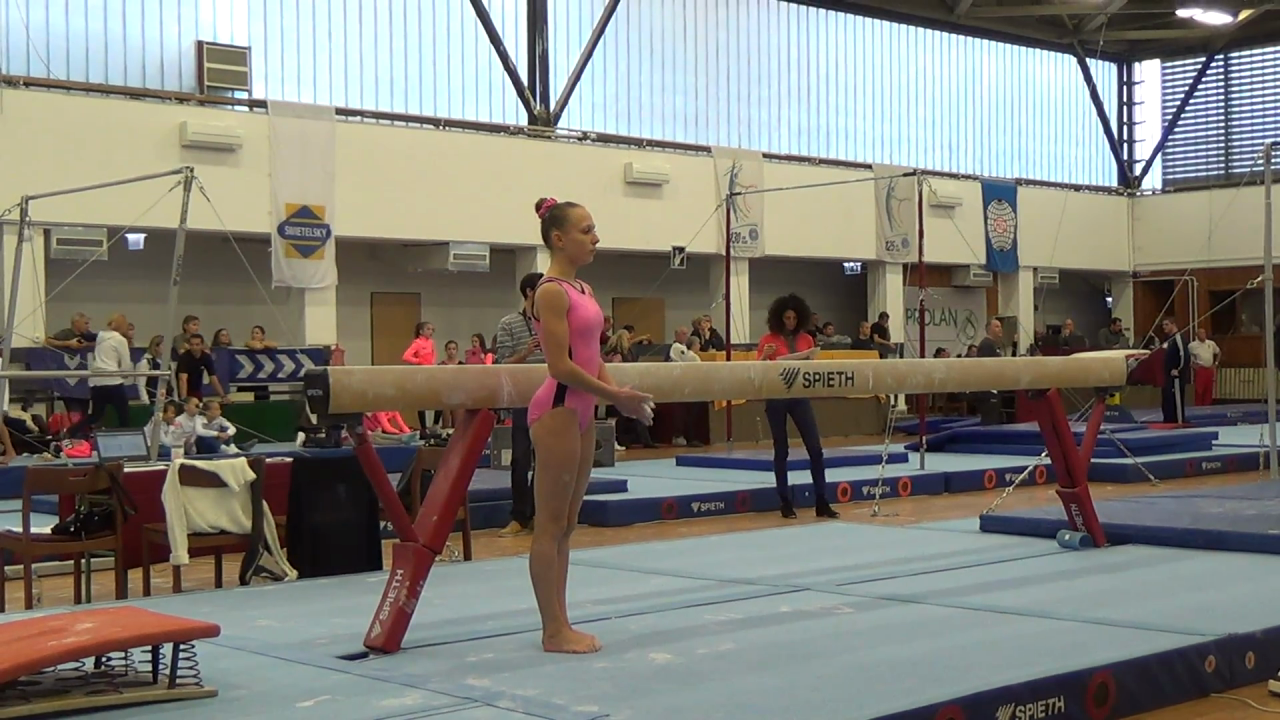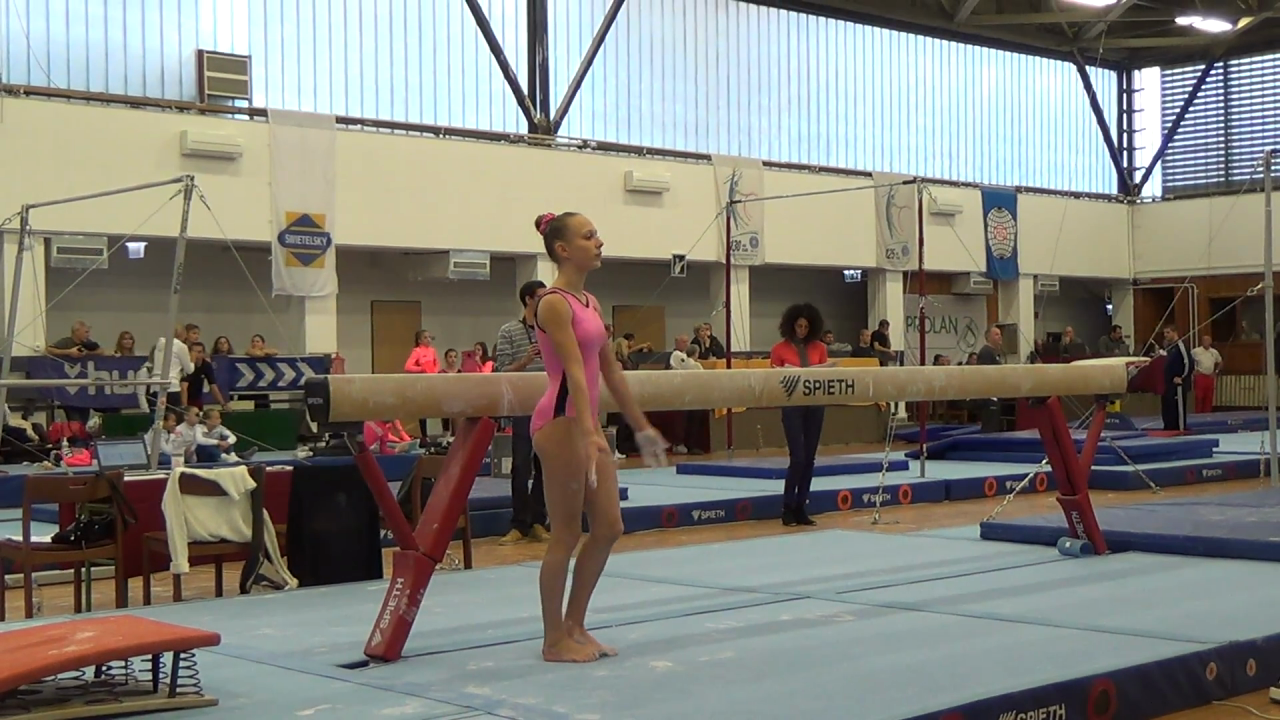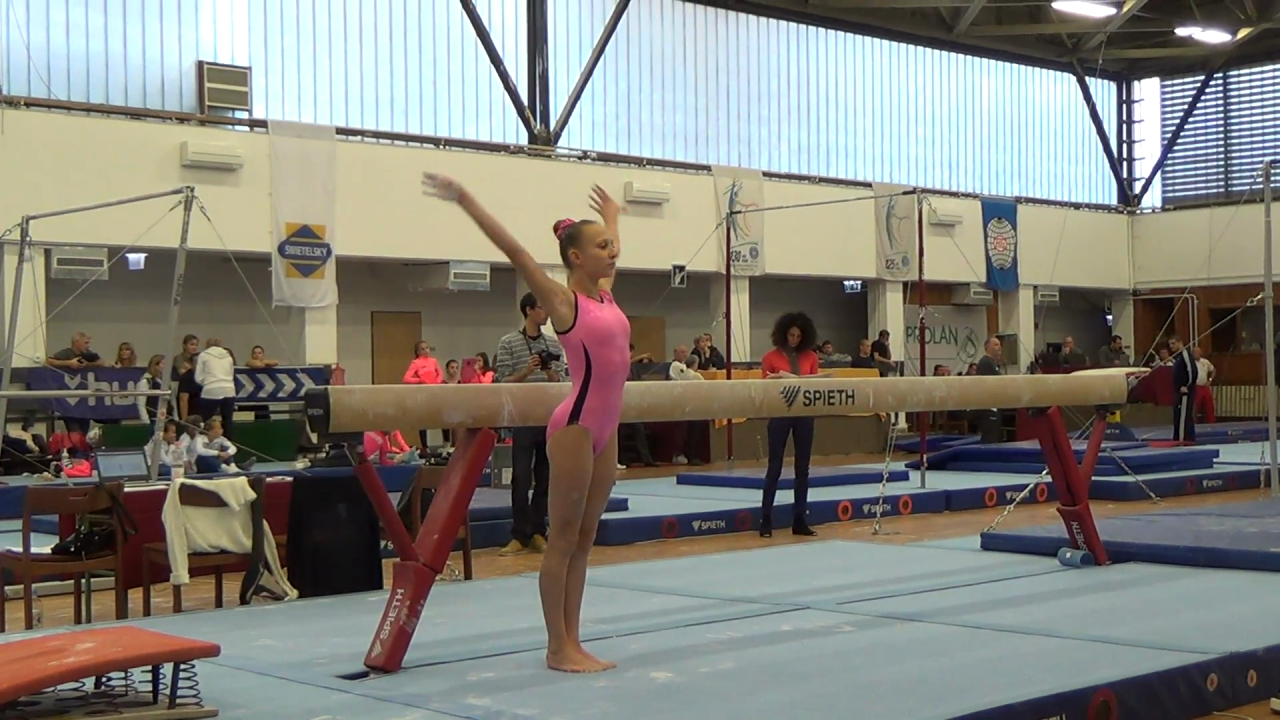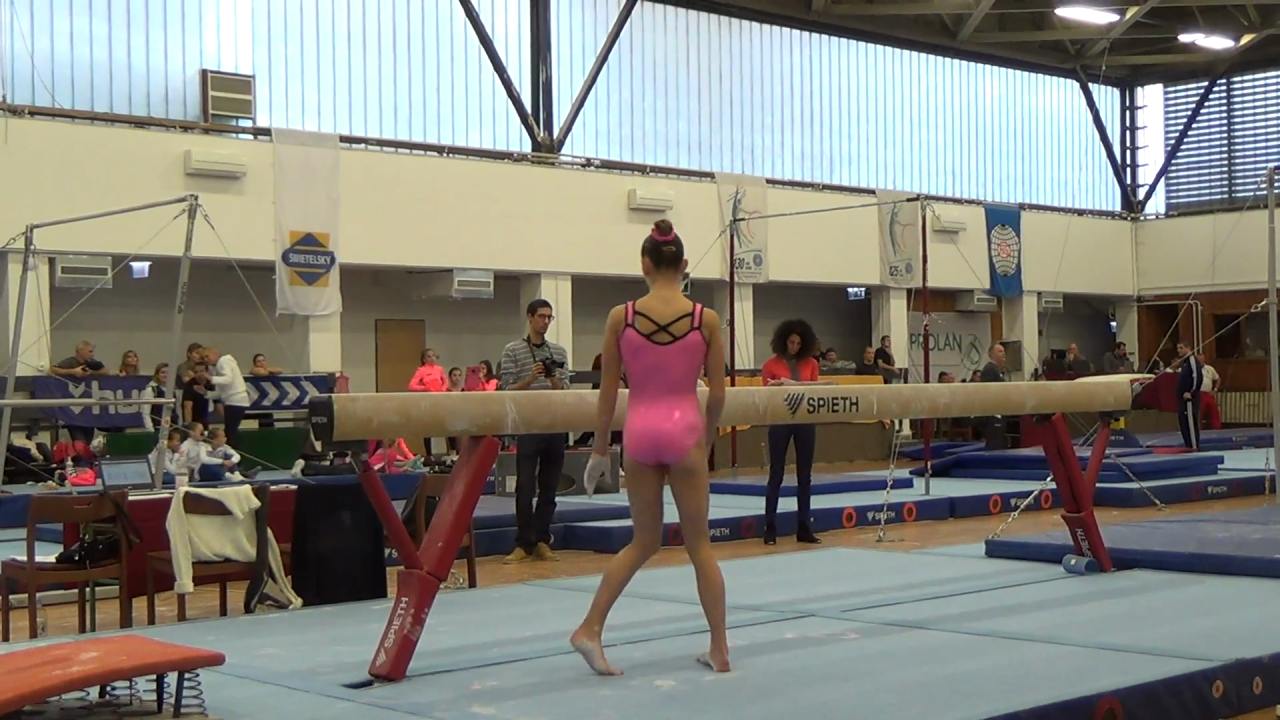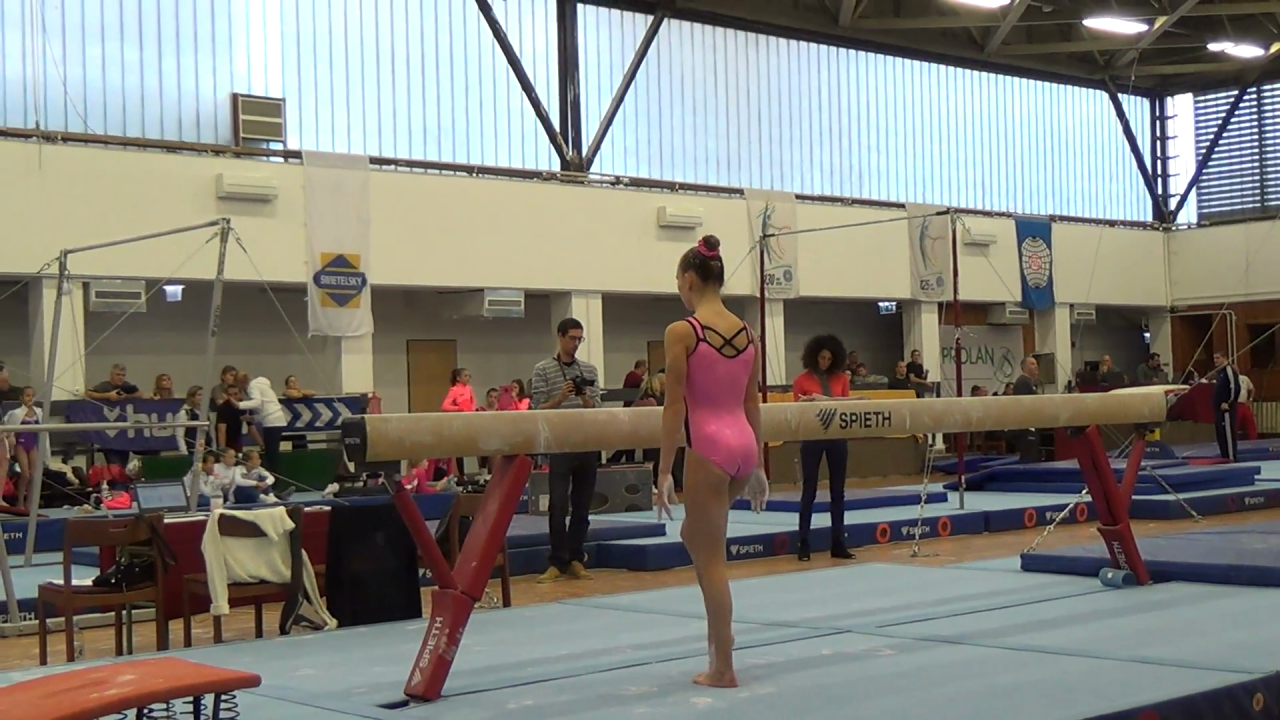
dt=1s
person 1, frame 1
left shoulder: (582, 289)
right shoulder: (552, 291)
right elbow: (560, 366)
left wrist: (620, 395)
right wrist: (615, 396)
left hip: (581, 414)
right hip: (557, 413)
left knee: (567, 526)
right knee: (550, 526)
left ankle: (563, 624)
right ankle: (553, 631)
person 1, frame 2
left shoulder: (592, 304)
right shoulder: (554, 303)
left elbow: (611, 370)
right elbow: (574, 371)
left wrist: (641, 426)
right wrist: (591, 438)
left hip: (585, 423)
right hip: (559, 422)
left knee: (609, 530)
right knee: (566, 535)
left ankle: (574, 626)
right ankle: (555, 637)
person 1, frame 3
left shoulder: (605, 294)
right shoulder: (564, 300)
left elbow: (605, 249)
right elbow: (514, 251)
left wrist: (611, 211)
right wrist: (465, 200)
left hip: (605, 431)
right hip: (576, 427)
left knee: (584, 538)
right knee: (564, 537)
left ankle: (571, 641)
right ankle: (560, 645)
person 1, frame 4
left shoulder: (621, 317)
right shoulder: (706, 319)
left elbow: (608, 389)
right elbow: (717, 393)
left wrist: (600, 447)
right wrist: (704, 438)
left hip: (640, 432)
right hip: (684, 431)
left knee: (643, 541)
right knee: (699, 545)
left ankle: (590, 628)
right ankle: (718, 649)
person 1, frame 5
left shoulder: (681, 332)
right shoulder: (746, 332)
left elbow: (675, 406)
right elbow: (752, 403)
left wrist: (664, 471)
right wrist: (758, 463)
left hip: (708, 447)
right hip: (743, 443)
left knee: (711, 557)
right knee: (695, 536)
left ankle: (722, 668)
right ankle: (721, 631)
person 2, frame 1
right shoulder: (508, 324)
right elbow: (502, 365)
right wrist: (525, 354)
right knee: (520, 459)
left ankle: (537, 513)
right ankle: (520, 516)
person 2, frame 2
right shoulder: (508, 332)
right elbow: (501, 372)
right wrist: (525, 361)
left knee: (545, 467)
right knee: (521, 469)
left ankle: (537, 522)
right ankle: (520, 525)
person 2, frame 3
left shoulder: (555, 344)
right shoulder: (509, 342)
left elbow: (561, 384)
right elbow: (502, 383)
left wrist: (551, 373)
right wrist: (526, 371)
left knee: (545, 479)
right knee: (521, 480)
left ankle: (538, 532)
right ankle: (520, 535)
person 2, frame 4
left shoulder: (559, 351)
right shoulder: (512, 351)
left elbow: (566, 391)
right elbow: (507, 390)
left wrist: (554, 380)
right wrist: (530, 379)
left knee: (549, 487)
right knee: (525, 488)
left ankle: (542, 541)
right ankle: (524, 543)
person 2, frame 5
left shoulder: (589, 369)
right shoulder: (543, 369)
left elbow: (597, 409)
right elbow: (538, 409)
left wrist: (585, 398)
right wrist: (560, 397)
left knee: (582, 506)
right knee: (558, 506)
left ankle: (576, 560)
right ankle: (558, 562)
person 3, frame 1
left shoulder: (806, 339)
right shoulder: (768, 340)
right wrist: (765, 356)
left hip: (800, 396)
right hip: (776, 397)
left knee: (815, 449)
right knee: (781, 450)
left ankle: (822, 501)
right ankle: (786, 502)
person 3, frame 2
left shoulder: (819, 348)
right shoulder: (779, 349)
left hip: (815, 404)
right hip: (792, 405)
left knee: (809, 459)
right knee: (797, 458)
left ankle: (800, 509)
right ankle: (788, 508)
person 3, frame 3
left shoulder: (811, 357)
right shoulder: (771, 357)
right wrist: (774, 380)
left hip: (804, 414)
right hip: (780, 414)
left knee: (802, 468)
right knee: (774, 467)
left ankle: (799, 520)
right ankle: (766, 520)
person 3, frame 4
left shoulder: (810, 363)
right shoulder: (771, 365)
right wrist: (774, 386)
left hip: (805, 421)
right hip: (780, 421)
left knee: (804, 475)
right knee: (776, 474)
left ankle: (804, 527)
right ankle: (770, 528)
person 3, frame 5
left shoulder: (841, 379)
right shoulder: (802, 380)
right wrist: (806, 402)
left hip: (837, 437)
right hip: (812, 437)
left knee: (838, 491)
right knee: (809, 491)
left ankle: (838, 543)
right ankle: (803, 544)
